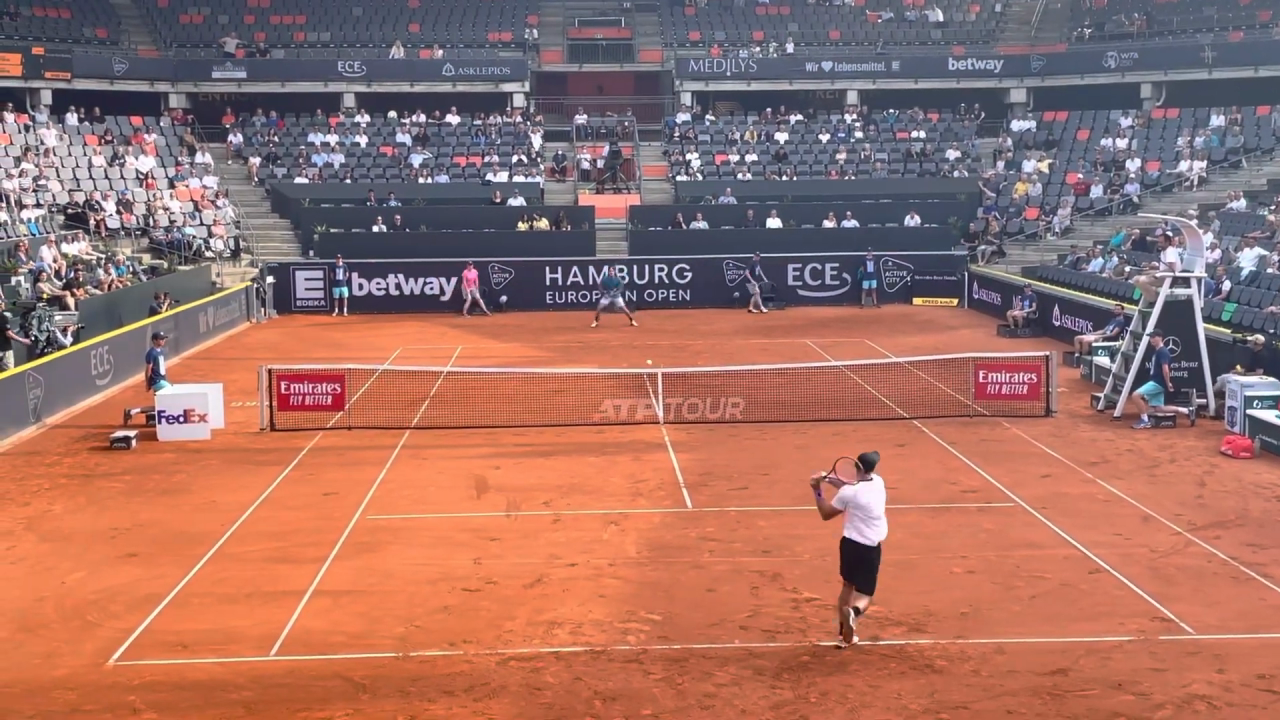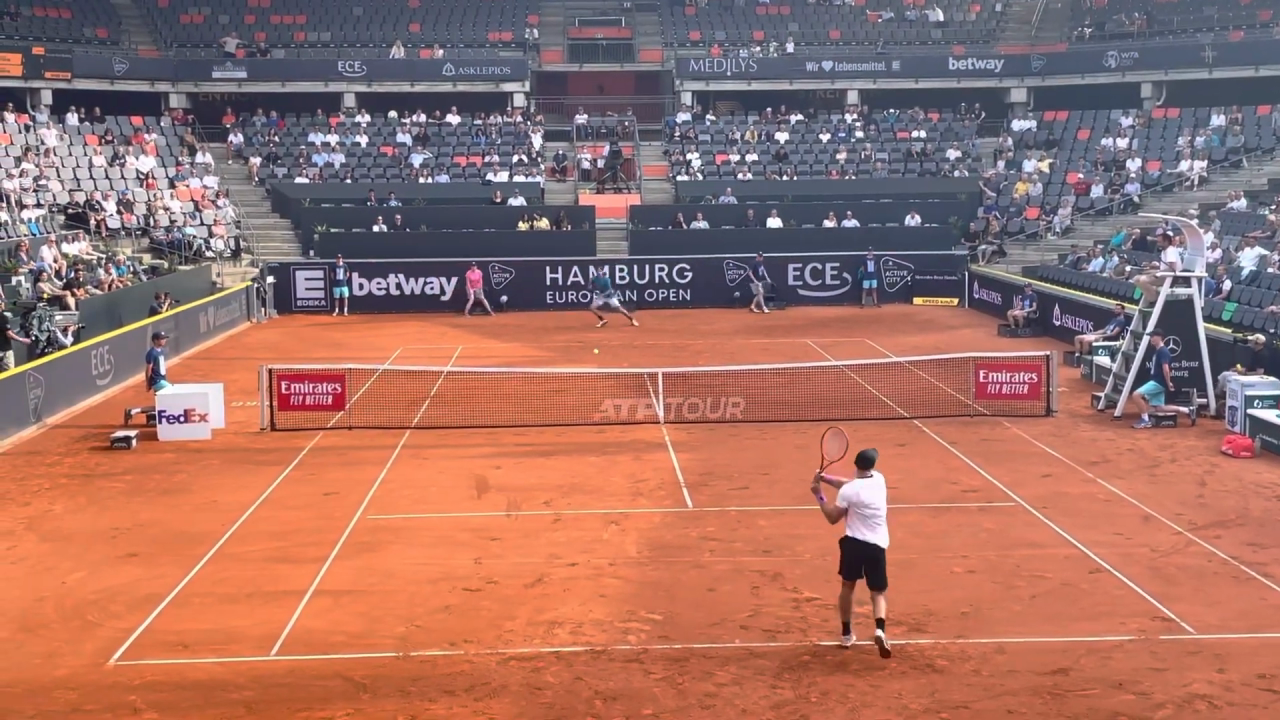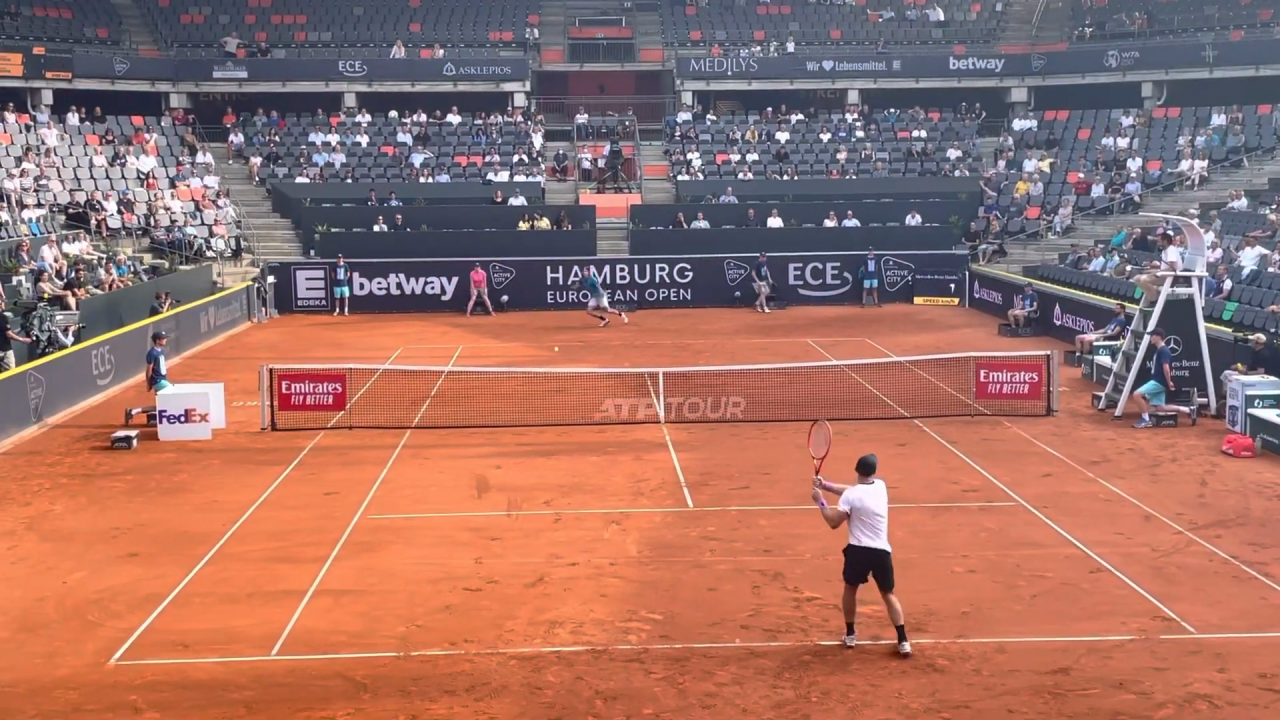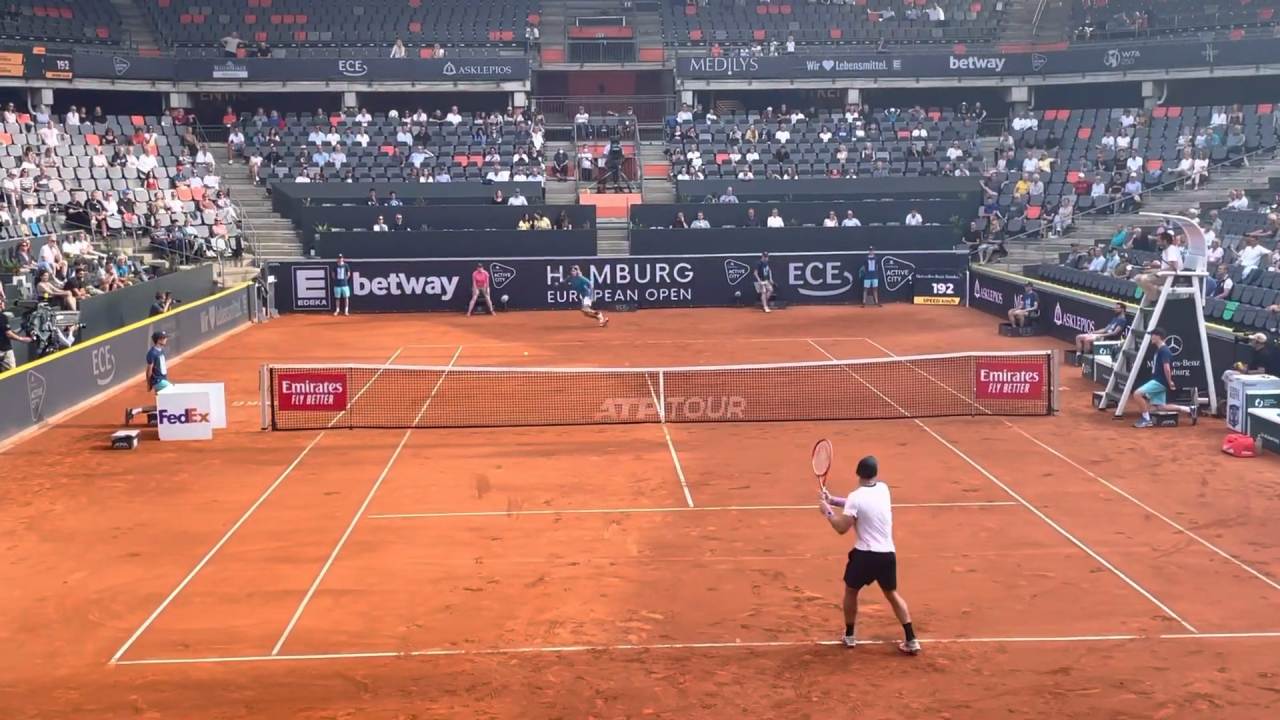
dt=0.1s
person 1, frame 1
left shoulder: (847, 493)
right shoulder: (878, 481)
left elbow: (826, 514)
left wrist: (818, 491)
right wrist: (828, 478)
left hip: (851, 544)
right hip: (872, 547)
left knee: (848, 587)
right knee: (865, 596)
left ankle: (845, 634)
right ankle: (852, 613)
person 1, frame 2
left shoulder: (848, 491)
right shoulder: (879, 479)
left elbow: (833, 518)
left wrist: (819, 495)
right wrist: (826, 478)
left hip: (852, 543)
right hip: (877, 547)
left knee: (847, 586)
right knee: (878, 594)
left ankle: (846, 634)
right ankle: (880, 630)
person 1, frame 3
left shoulder: (851, 494)
right shoulder: (881, 485)
left elbow: (834, 523)
left wrist: (820, 502)
right wrist: (825, 485)
left hip: (858, 550)
right hip: (882, 552)
left knee: (850, 590)
right knee: (889, 595)
left ankle: (850, 635)
right ankle: (903, 642)
person 1, frame 4
left shoulder: (855, 497)
right shoulder: (883, 489)
left elbow: (842, 528)
left wrist: (827, 511)
right wrist: (833, 500)
left hip: (865, 554)
right hip: (887, 554)
left knee: (851, 592)
right knee: (892, 594)
left ankle: (850, 635)
right ankle: (911, 640)
